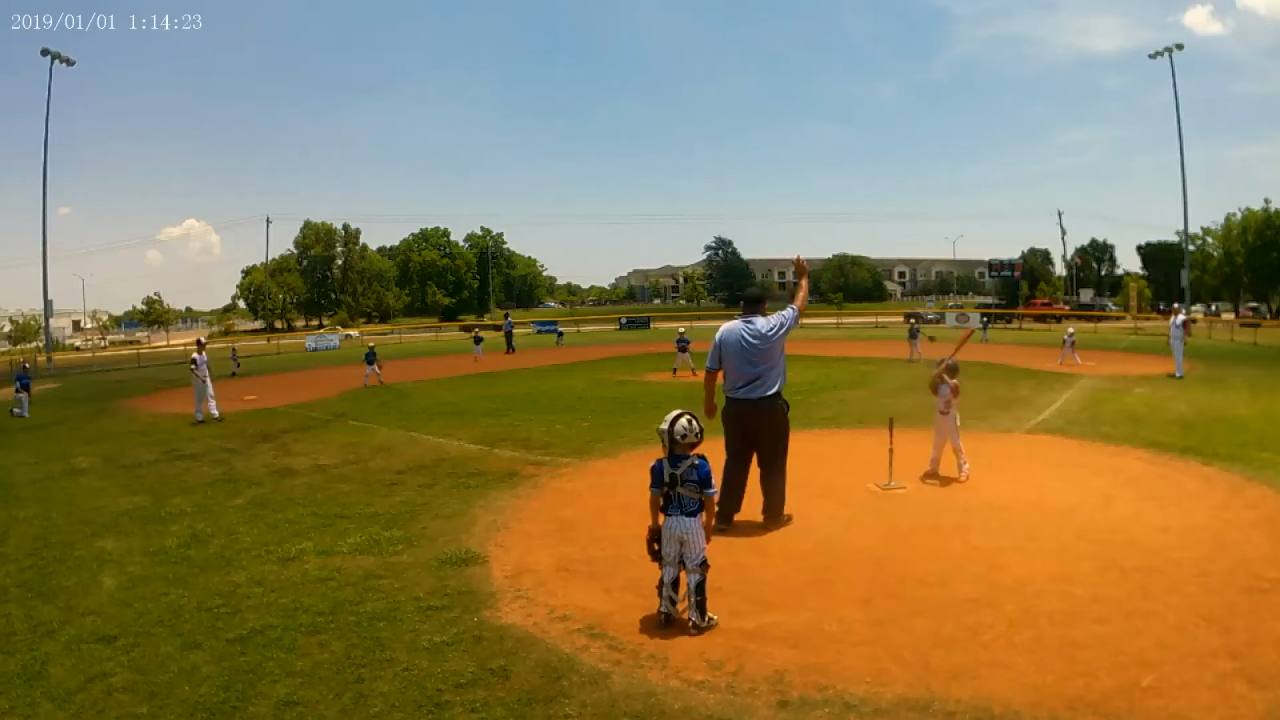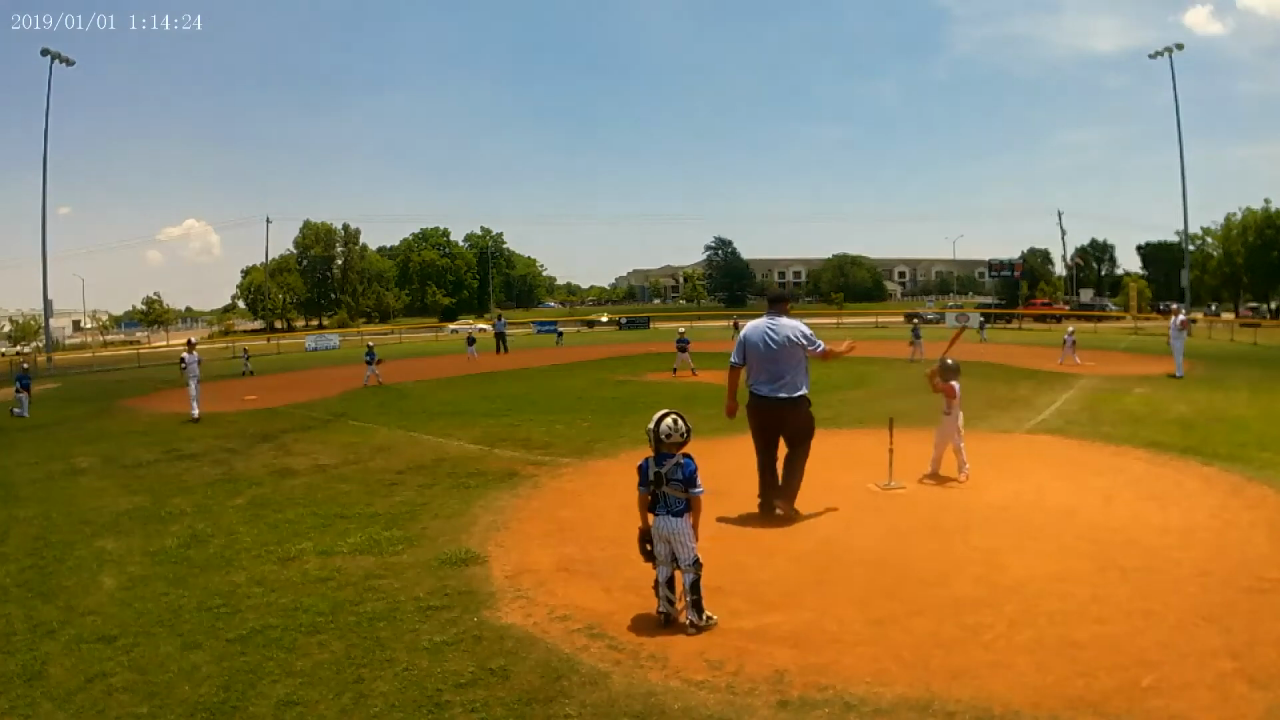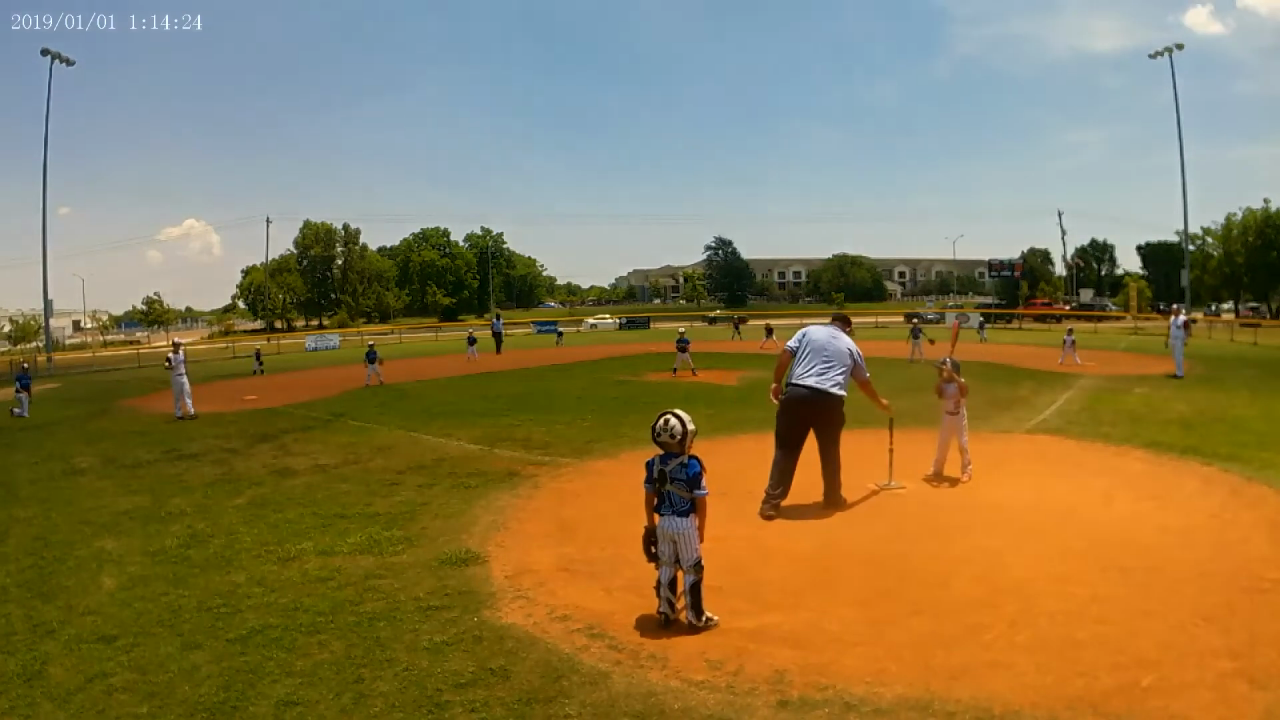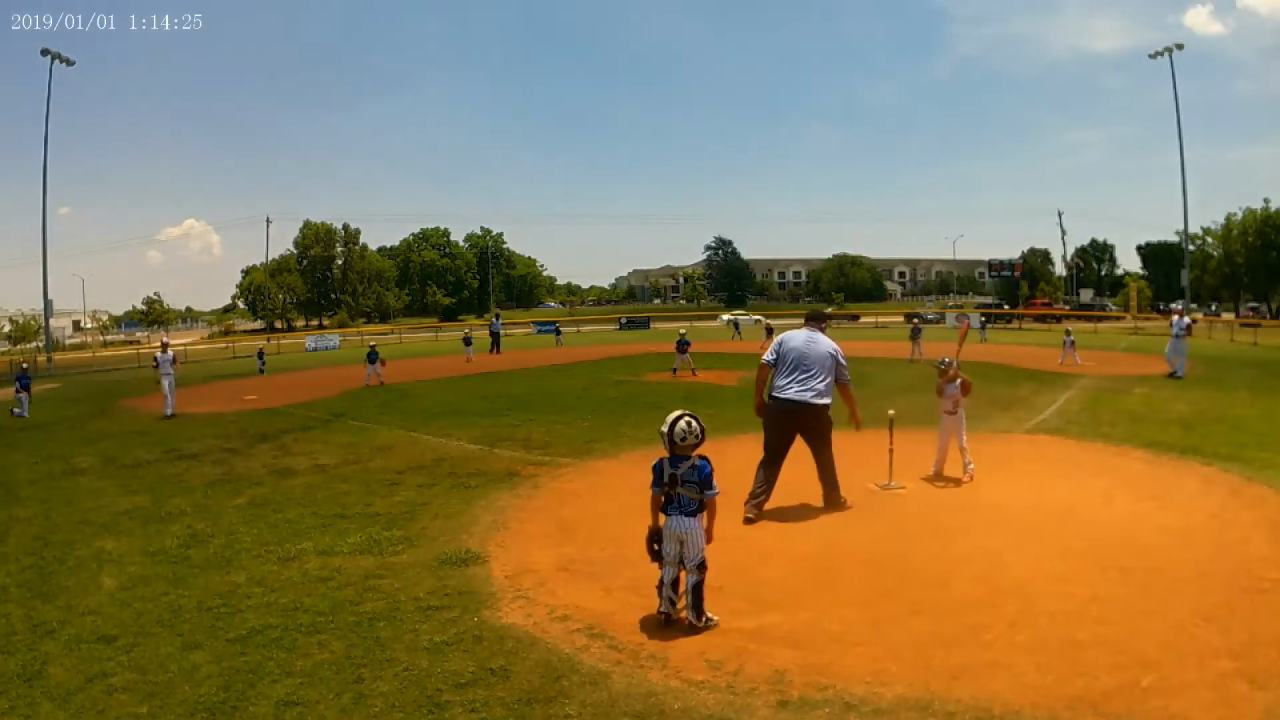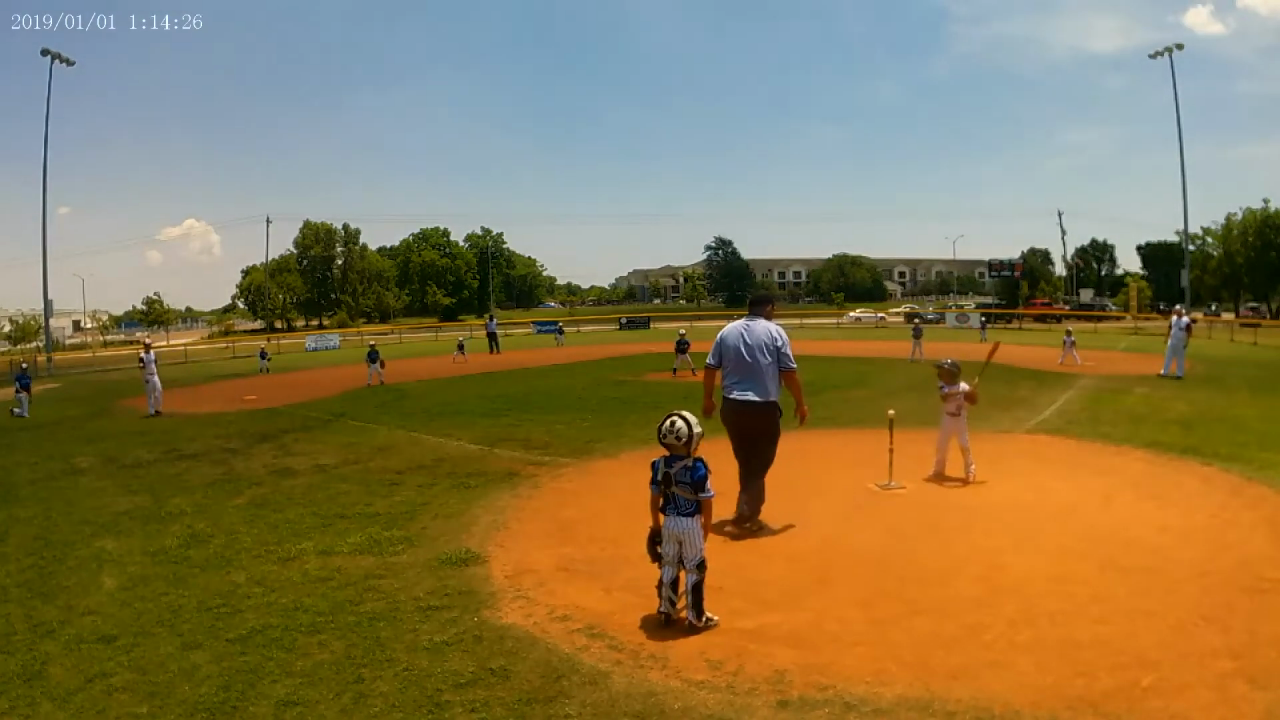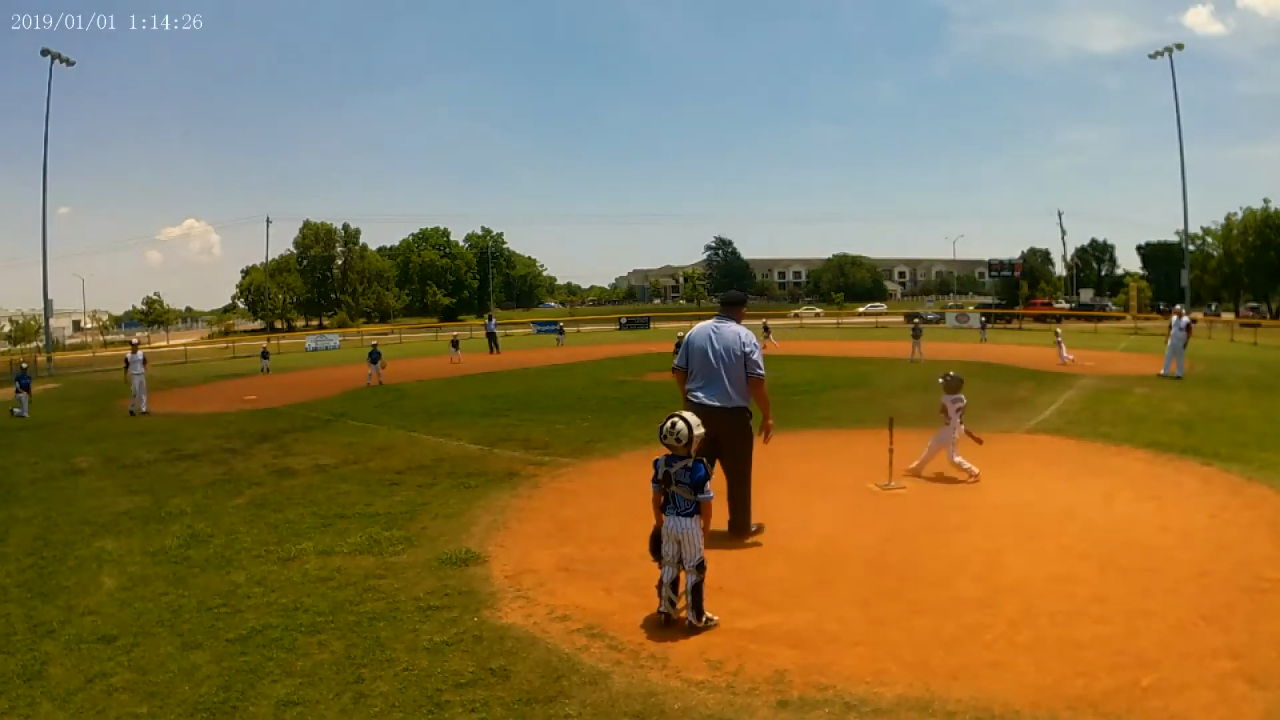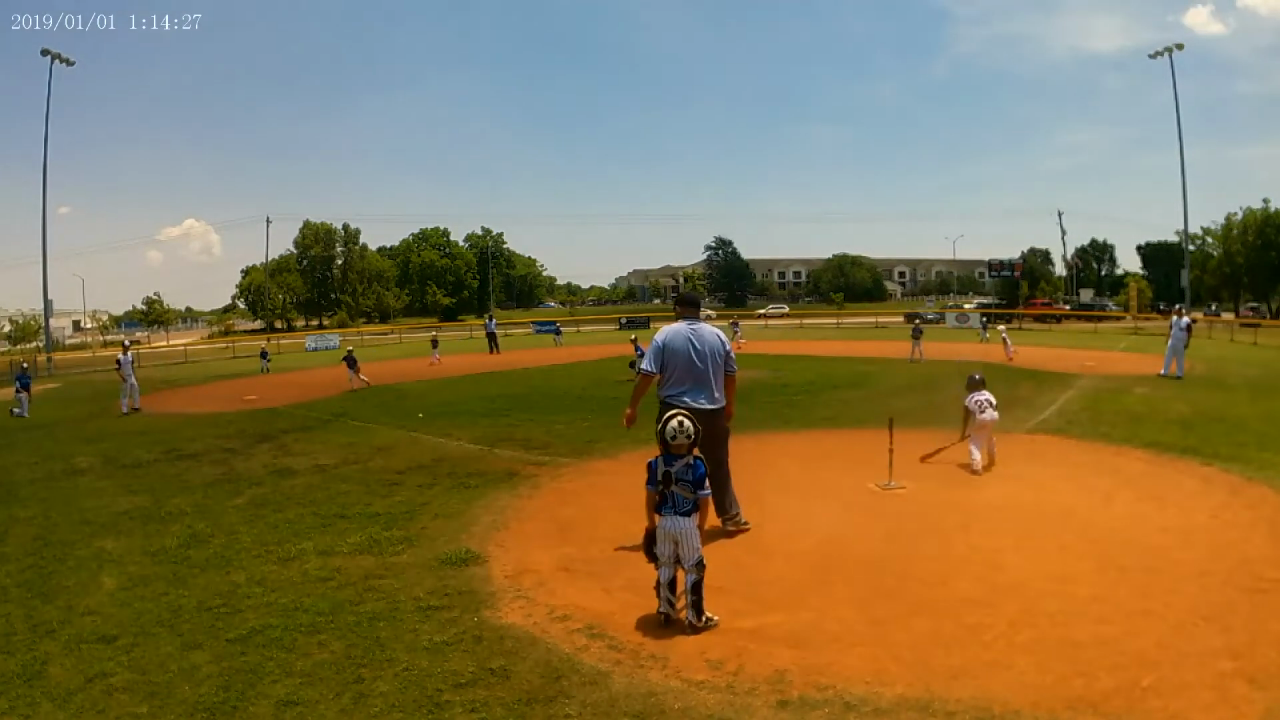
dt=0.7s
person 1, frame 1
left shoulder: (725, 331)
right shoulder: (774, 326)
left elbow: (711, 371)
right elbow: (800, 304)
left wrist: (709, 401)
right wrist: (802, 275)
left hip: (735, 407)
right hip: (769, 406)
left knee: (735, 462)
right knee: (773, 463)
left ankle: (724, 516)
right ankle: (773, 516)
person 1, frame 2
left shoulder: (749, 329)
right shoulder: (797, 329)
left elbow: (735, 367)
right elbow: (824, 353)
left wrist: (731, 398)
right wrist: (844, 349)
left hip: (759, 403)
right hip: (792, 403)
left knee: (765, 455)
right knee: (798, 450)
left ankle: (767, 506)
right ankle: (784, 501)
person 1, frame 3
left shoulder: (808, 331)
right shoulder: (850, 345)
left elbow: (786, 354)
right elbow: (864, 381)
left wrist: (777, 383)
right wrist: (879, 402)
left hip: (796, 395)
right hip: (830, 400)
left knee: (786, 450)
right knee: (830, 451)
left ankle: (771, 503)
right ankle: (833, 498)
person 1, frame 4
left shoulder: (785, 337)
right shoulder: (832, 347)
left elbow: (764, 368)
right elbow: (843, 385)
left wrist: (759, 398)
right wrist: (854, 413)
left hip: (780, 405)
right hip: (815, 409)
left knee: (772, 457)
right knee: (824, 455)
left ankle: (754, 506)
right ankle: (833, 499)
person 1, frame 5
left shoulder: (727, 331)
right shoulder: (775, 332)
left elbow: (710, 368)
right elbow: (789, 373)
left wrist: (708, 399)
right wrist: (800, 403)
left hip: (732, 407)
right hip: (763, 408)
left knee: (746, 462)
right knee: (760, 464)
left ankle: (747, 511)
right ankle: (744, 517)
person 1, frame 6
left shoulder: (695, 331)
right shoulder: (744, 336)
left elbow: (679, 371)
right elbow: (756, 380)
left wrist: (690, 399)
right wrist: (767, 416)
left hip: (697, 411)
right hip: (732, 414)
right knee: (738, 473)
right ankle: (740, 526)
person 1, frame 7
left shoulder: (665, 335)
right shoulder: (718, 336)
left elbow: (647, 375)
right elbow: (730, 376)
left wrist: (632, 407)
right wrist: (729, 404)
left hip: (674, 413)
right hip: (712, 413)
right knee: (718, 468)
right ankle: (731, 517)
person 2, frame 1
left shoulder: (660, 467)
right shoulder: (701, 466)
left elbow: (654, 499)
right elbow: (709, 500)
left wrist: (654, 524)
right wrist: (708, 525)
left hip: (670, 523)
right hip: (693, 524)
left knee: (669, 568)
right knee: (696, 570)
left ankle: (666, 612)
right ankle: (698, 619)
person 2, frame 2
left shoulder: (647, 466)
right shoulder: (687, 465)
left elbow: (643, 499)
right elbow: (696, 500)
left wrist: (645, 524)
right wrist: (695, 526)
left hip: (658, 523)
right hip: (681, 523)
left knee: (663, 568)
right knee: (690, 569)
left ankle: (665, 612)
right ankle: (696, 618)
person 2, frame 3
left shoulder: (654, 464)
right shoulder: (693, 466)
left elbow: (649, 498)
right elbow: (700, 502)
left wrist: (650, 524)
right wrist: (701, 528)
left hip: (664, 523)
right hip: (686, 523)
left knee: (666, 568)
right knee: (692, 570)
left ankle: (666, 612)
right ankle: (696, 617)
person 2, frame 4
left shoulder: (661, 466)
right shoulder: (703, 466)
left elbow: (655, 499)
right elbow: (711, 502)
left wrist: (654, 524)
right wrist: (709, 528)
left hip: (670, 523)
right hip: (693, 524)
left knee: (669, 567)
right knee: (695, 570)
left ankle: (666, 611)
right ankle: (696, 617)
person 2, frame 5
left shoulder: (659, 465)
right shoulder: (697, 468)
left elbow: (654, 499)
right elbow: (706, 503)
left wrist: (655, 524)
right wrist: (706, 528)
left hip: (669, 523)
right hip: (691, 524)
left knee: (669, 567)
right knee: (695, 570)
left ankle: (666, 611)
right ankle: (696, 617)
person 2, frame 6
left shoulder: (661, 464)
right shoulder: (699, 468)
left elbow: (656, 498)
right elbow: (705, 505)
left wrist: (659, 523)
right wrist: (706, 529)
left hip: (669, 522)
right hip: (690, 524)
left knee: (668, 567)
right knee: (694, 570)
left ankle: (666, 611)
right ankle: (696, 617)
person 2, frame 7
left shoulder: (656, 464)
right shoulder: (697, 466)
left elbow: (650, 499)
right elbow: (704, 502)
left wrist: (651, 524)
right wrist: (701, 526)
left hip: (664, 522)
right hip: (687, 523)
left knee: (665, 567)
right knee: (694, 570)
left ankle: (666, 612)
right ankle: (696, 617)
